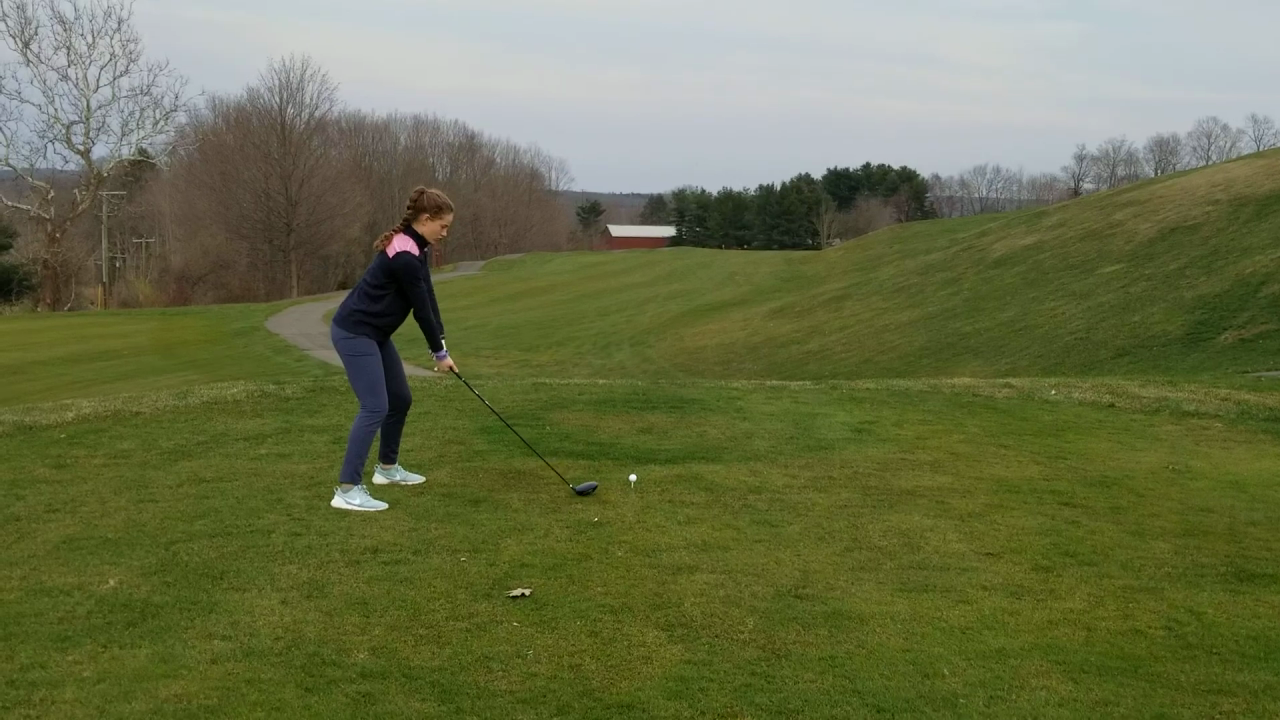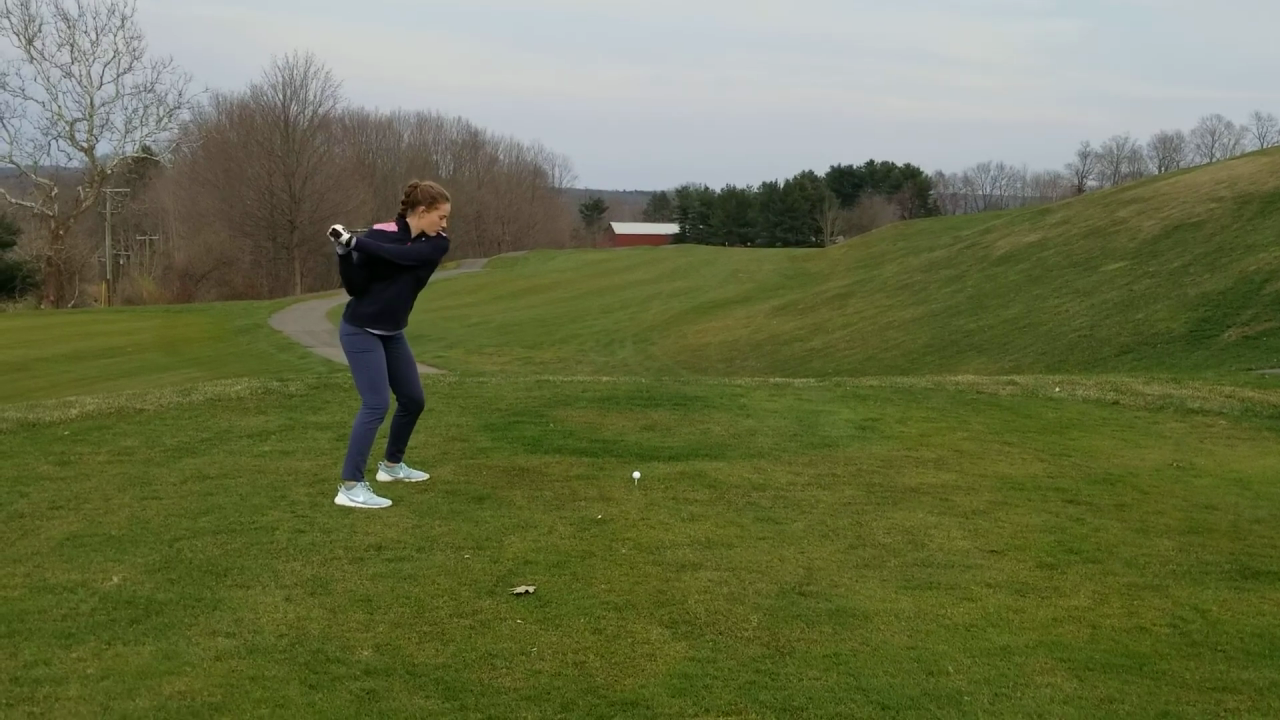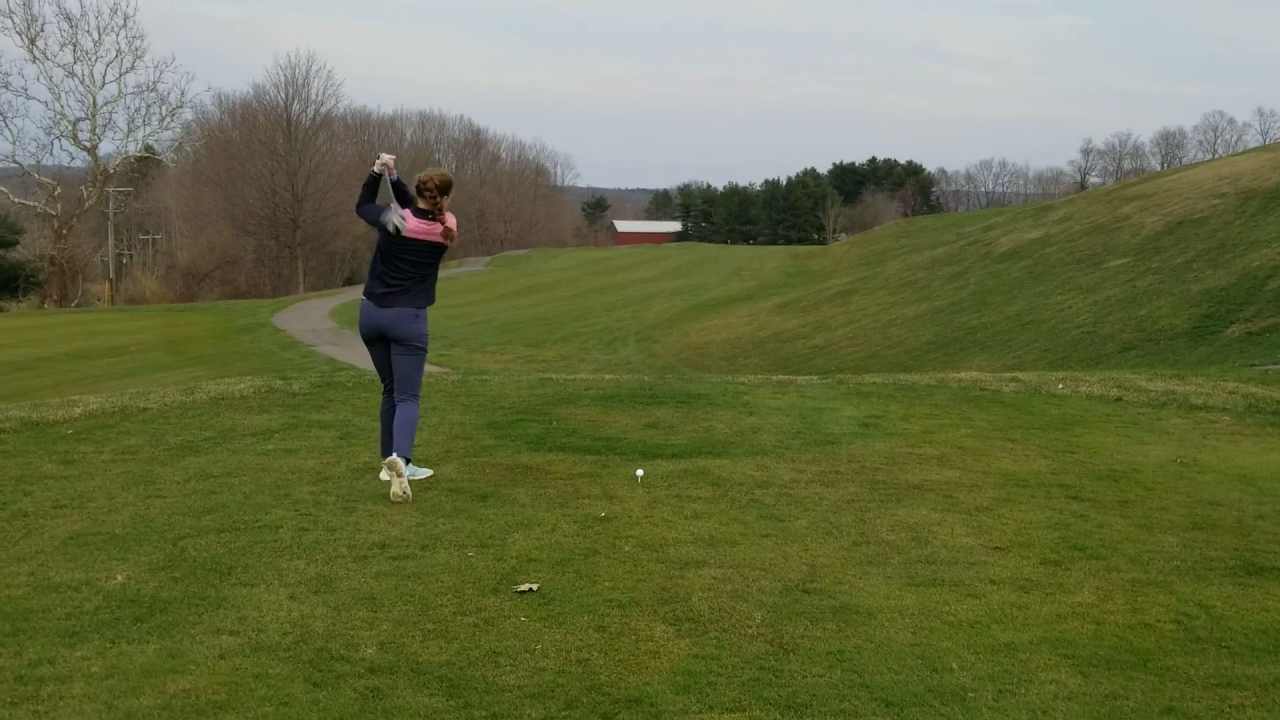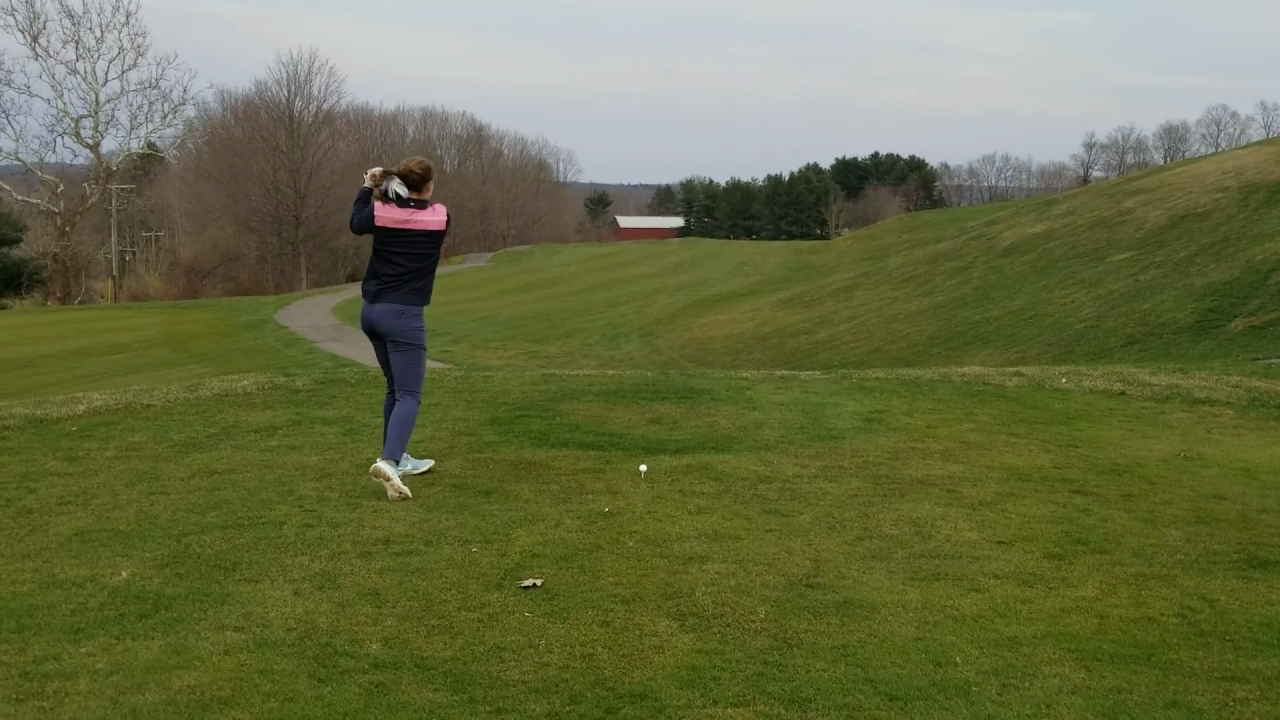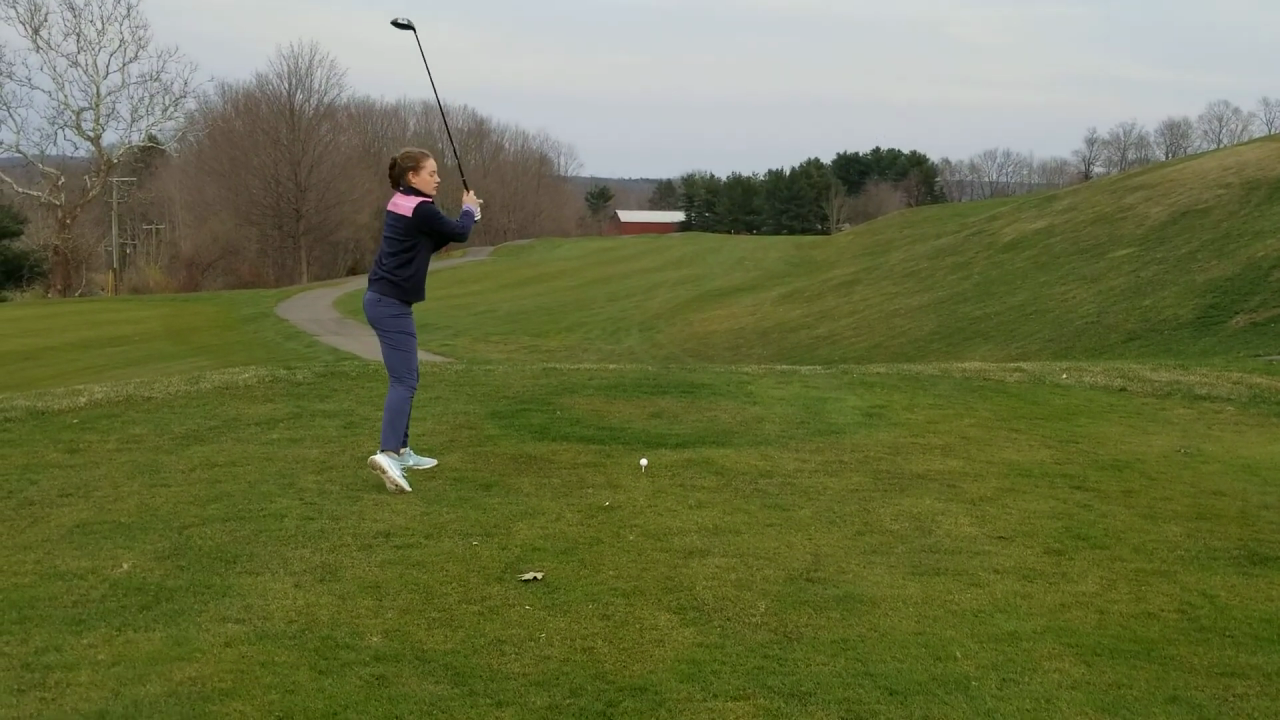
dt=0.7s
person 1, frame 1
left shoulder: (417, 247)
right shoulder: (404, 257)
left elbow: (428, 298)
right elbow: (420, 308)
left wrist: (441, 343)
right wrist: (439, 352)
left hip: (374, 332)
right hip: (355, 333)
left knee: (400, 399)
right knee: (374, 408)
left ankle: (387, 467)
right ankle: (347, 490)
person 1, frame 2
left shoulder: (438, 244)
right shoulder: (377, 235)
left elbow: (401, 255)
right elbow: (355, 287)
left wrist: (351, 241)
right wrist: (343, 251)
left hip: (392, 333)
right hip: (361, 330)
left knee: (413, 400)
right knee: (376, 405)
left ankle: (392, 465)
right ankle: (350, 487)
person 1, frame 3
left shoulder: (391, 218)
right shoulder: (447, 227)
left elbow: (362, 206)
left wrist: (378, 170)
right wrist: (391, 175)
left hip: (372, 313)
right hip: (408, 319)
left knee: (392, 390)
right knee: (407, 397)
left ankle: (393, 459)
right ankle: (400, 458)
person 1, frame 4
left shoulder: (379, 213)
right shoulder: (440, 216)
left elbow: (356, 225)
left wrist: (368, 186)
right wrist: (389, 187)
left hip: (373, 313)
right hip: (404, 317)
left knee: (397, 390)
right knee: (409, 395)
left ankle: (397, 458)
right ankle: (388, 463)
person 1, frame 5
left shoulder: (402, 204)
right shoulder: (421, 208)
left elbow: (434, 240)
right elbow: (459, 234)
left wrist: (465, 214)
right wrist: (469, 211)
left hip: (385, 299)
right hip: (391, 304)
left knee: (407, 378)
right knee: (404, 381)
left ankle: (400, 451)
right ankle: (387, 453)
